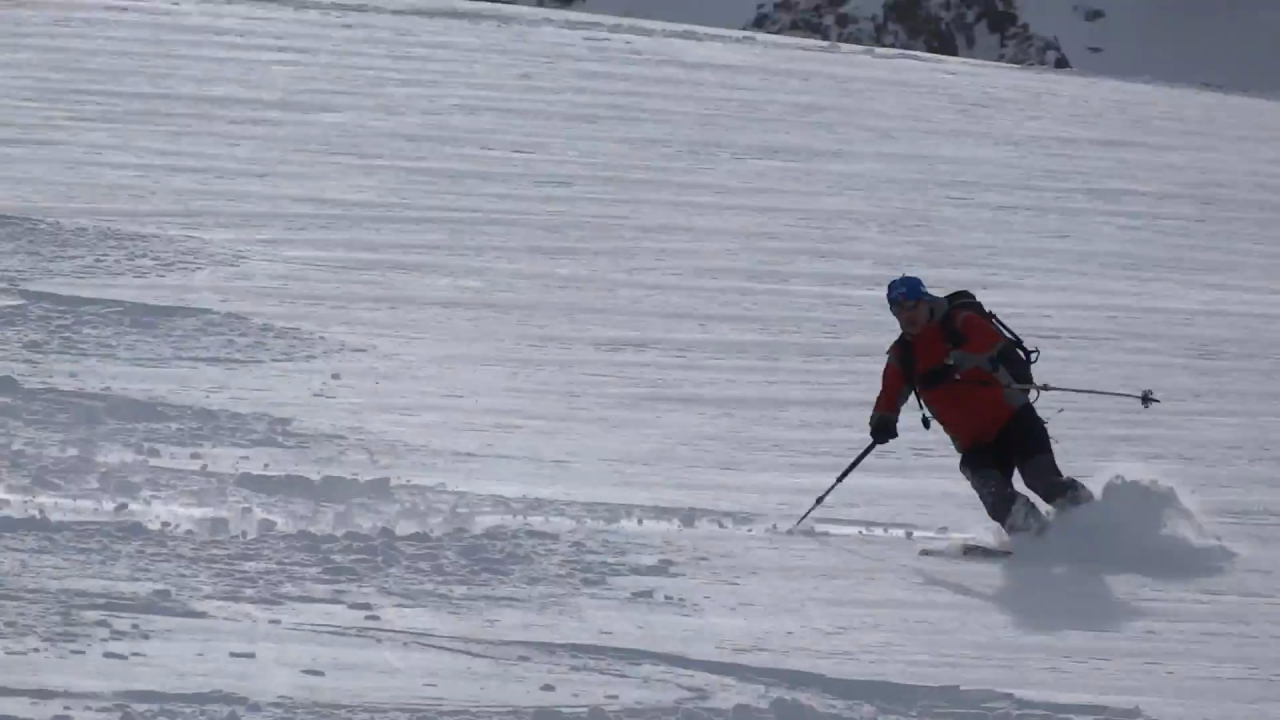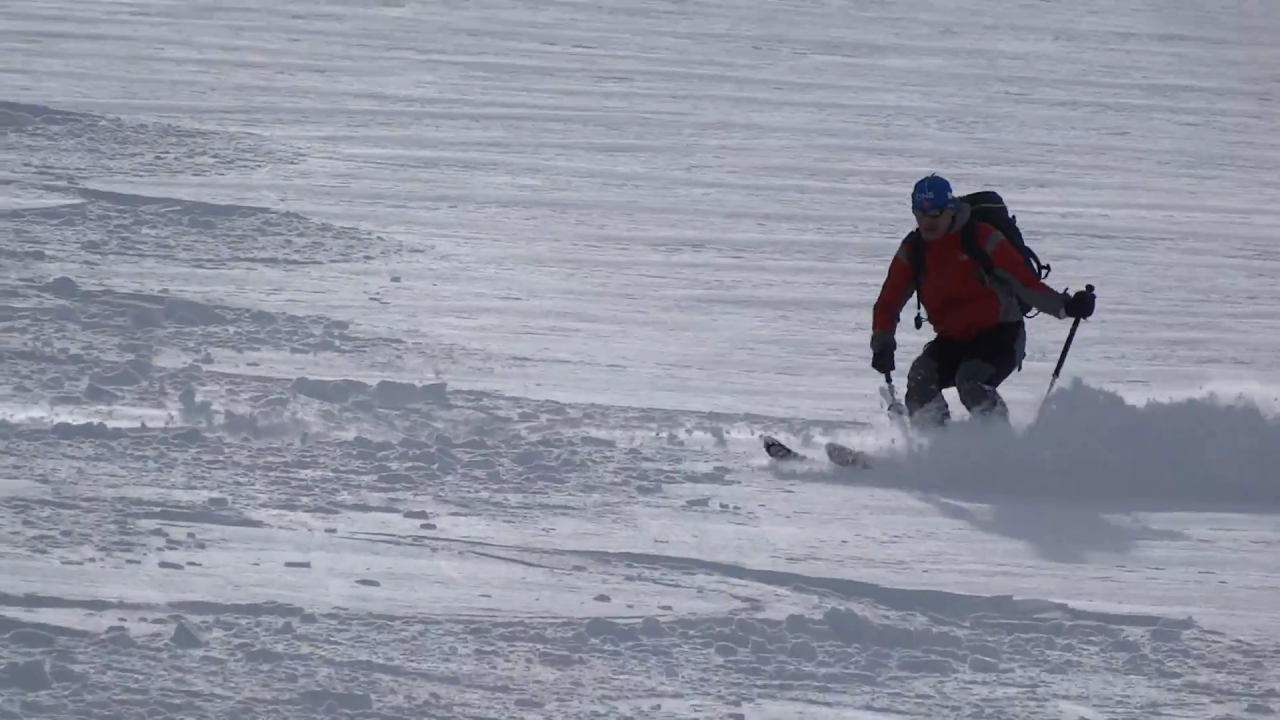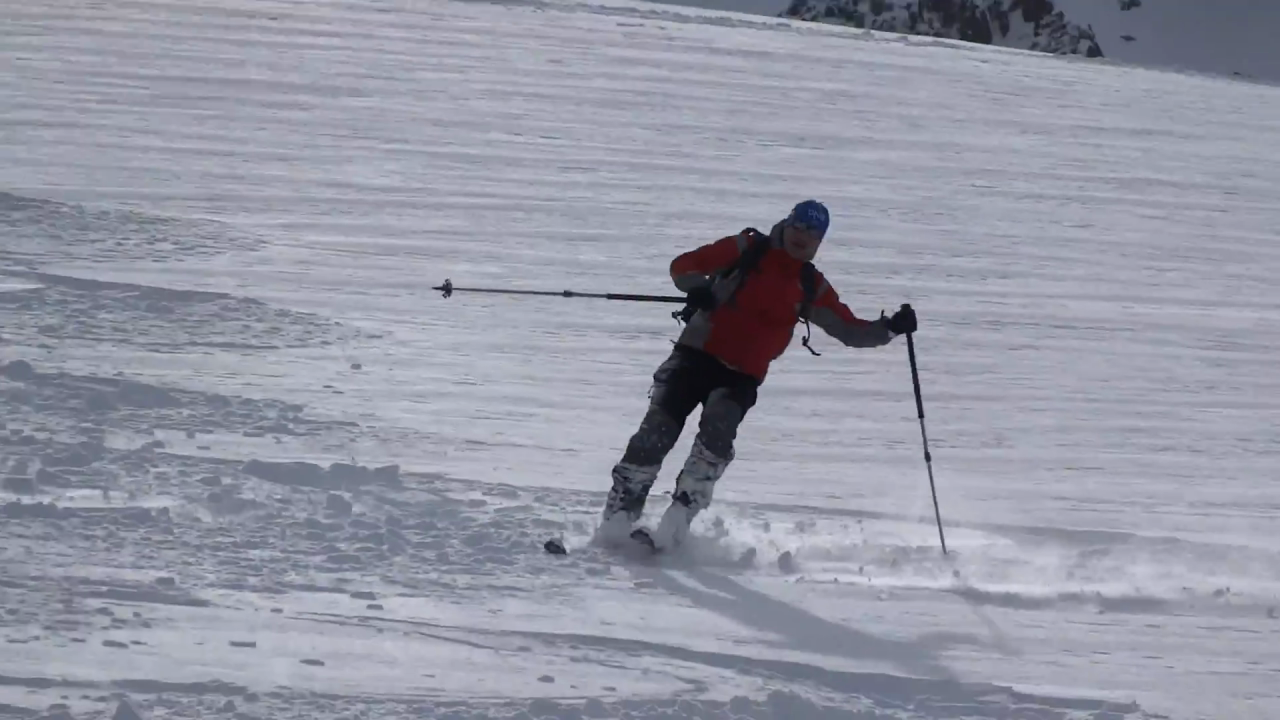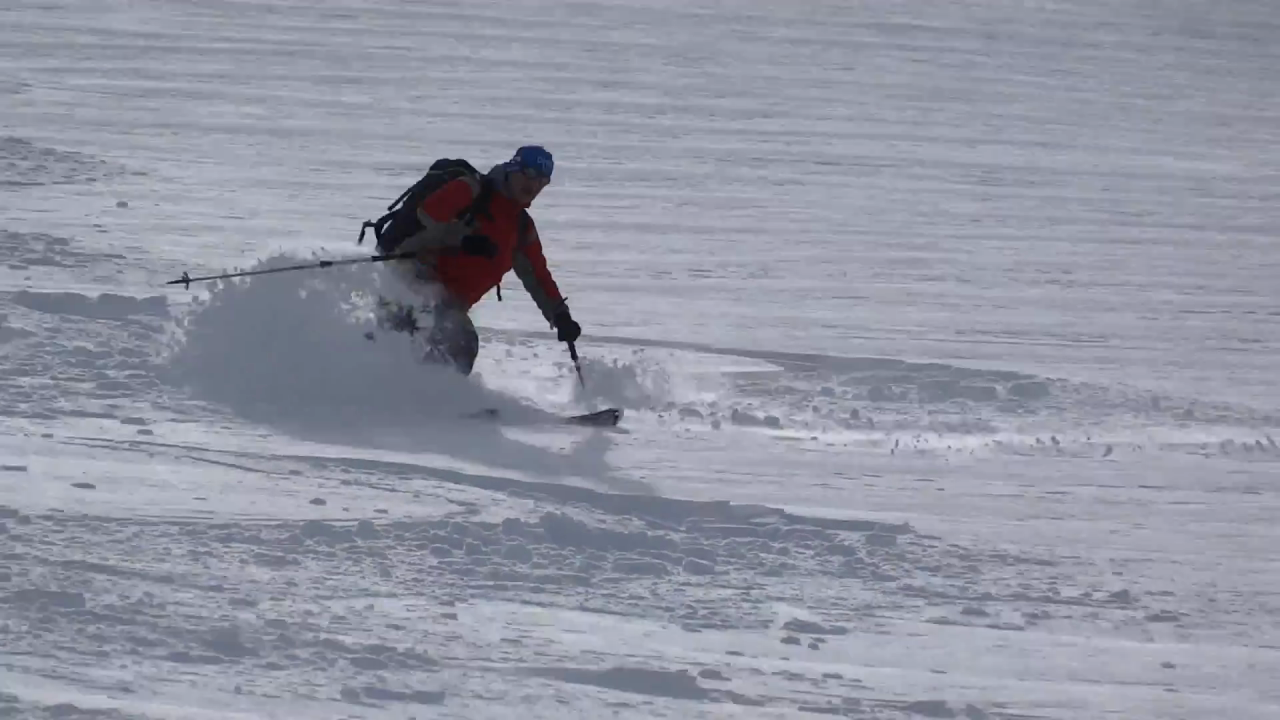
dt=0.5s
person 1, frame 1
left shoulder: (960, 322)
right shoulder: (901, 358)
left elbow: (991, 339)
right elbow: (888, 402)
left wrist: (950, 365)
right wrist: (882, 423)
left hip: (1014, 422)
right hip: (974, 446)
left knee: (1046, 483)
right knee: (996, 497)
person 1, frame 2
left shoulder: (982, 238)
right shoulder: (912, 252)
left elbow: (1026, 285)
right elbow: (888, 302)
left wrist: (1067, 304)
right wrist: (882, 345)
left hip: (999, 332)
right hip: (953, 342)
left knee: (969, 382)
right knee: (920, 380)
person 1, frame 3
left shoulder: (811, 284)
right shoulder: (746, 250)
left elbow: (849, 328)
right elbow: (682, 265)
left wrist: (890, 327)
right wrist: (695, 287)
left hip: (742, 375)
right hip: (696, 356)
left knee: (718, 433)
right knee: (658, 431)
left ankle: (676, 521)
right ankle: (618, 516)
person 1, frame 4
left shoulder: (522, 229)
right shoulder: (472, 190)
left elbow: (539, 280)
right elbow: (429, 209)
left wrist: (561, 317)
right wrist: (463, 238)
left hip: (447, 303)
right hip: (413, 275)
left knee: (462, 346)
